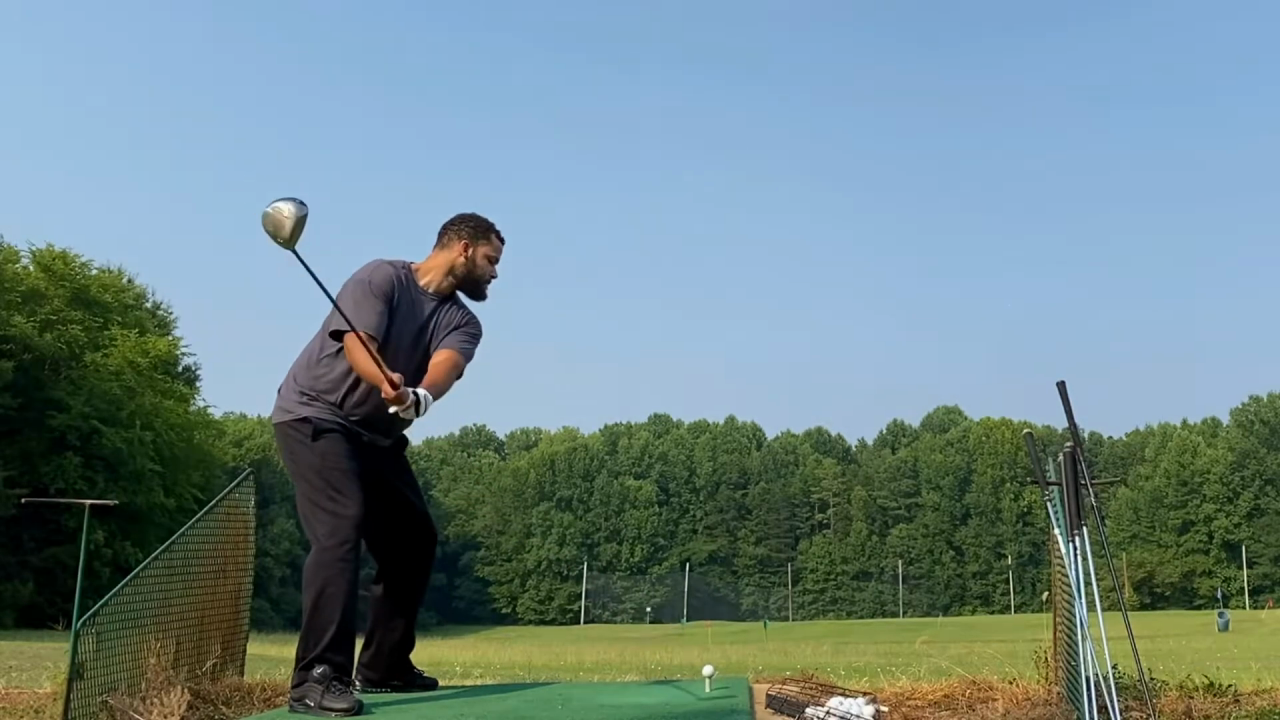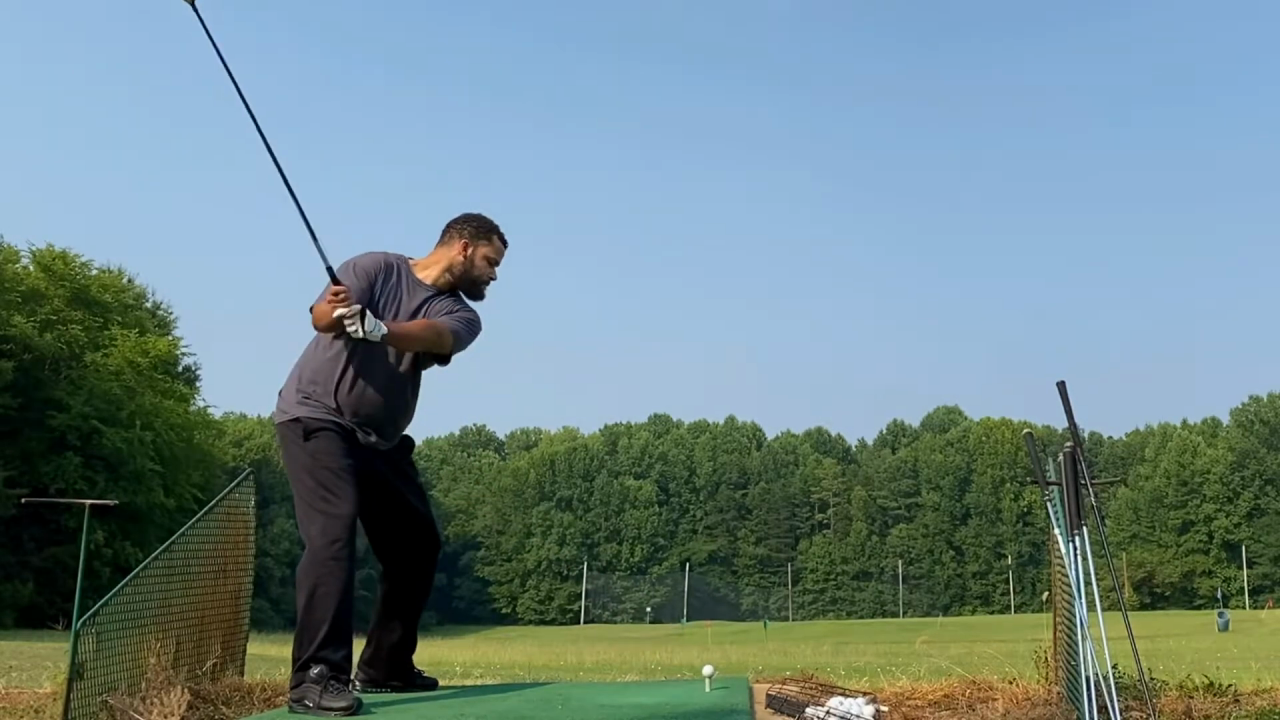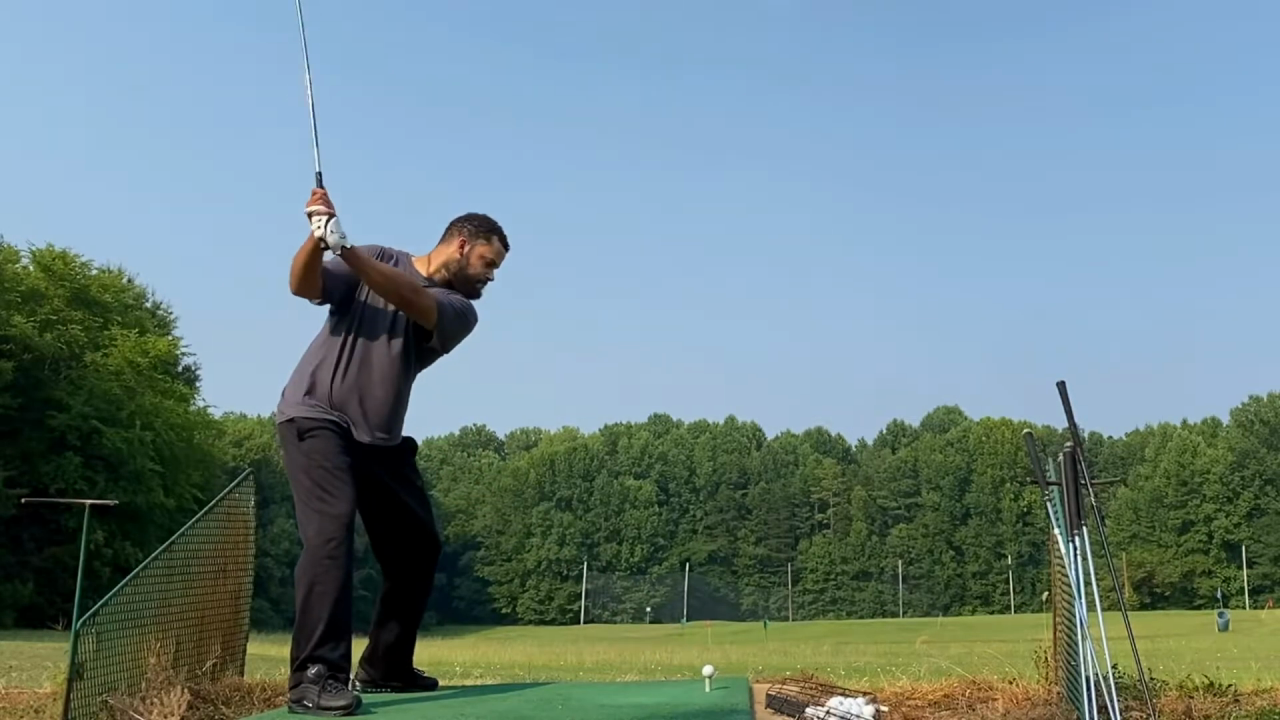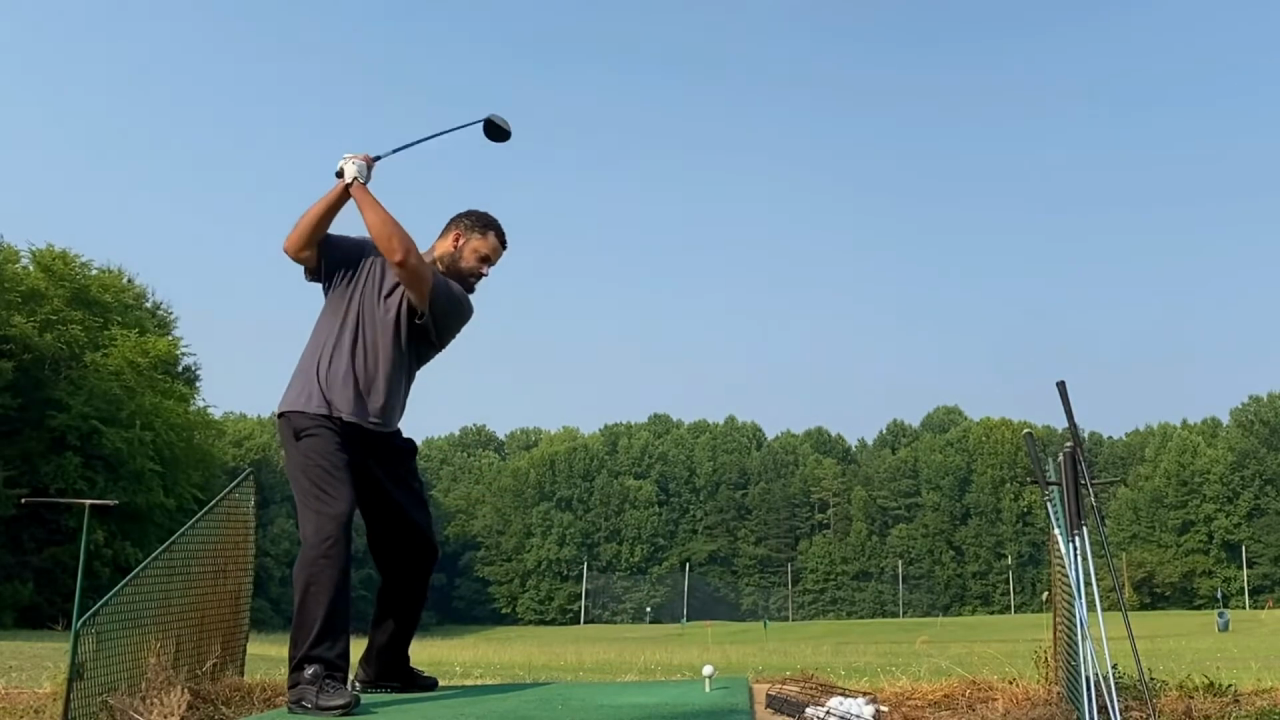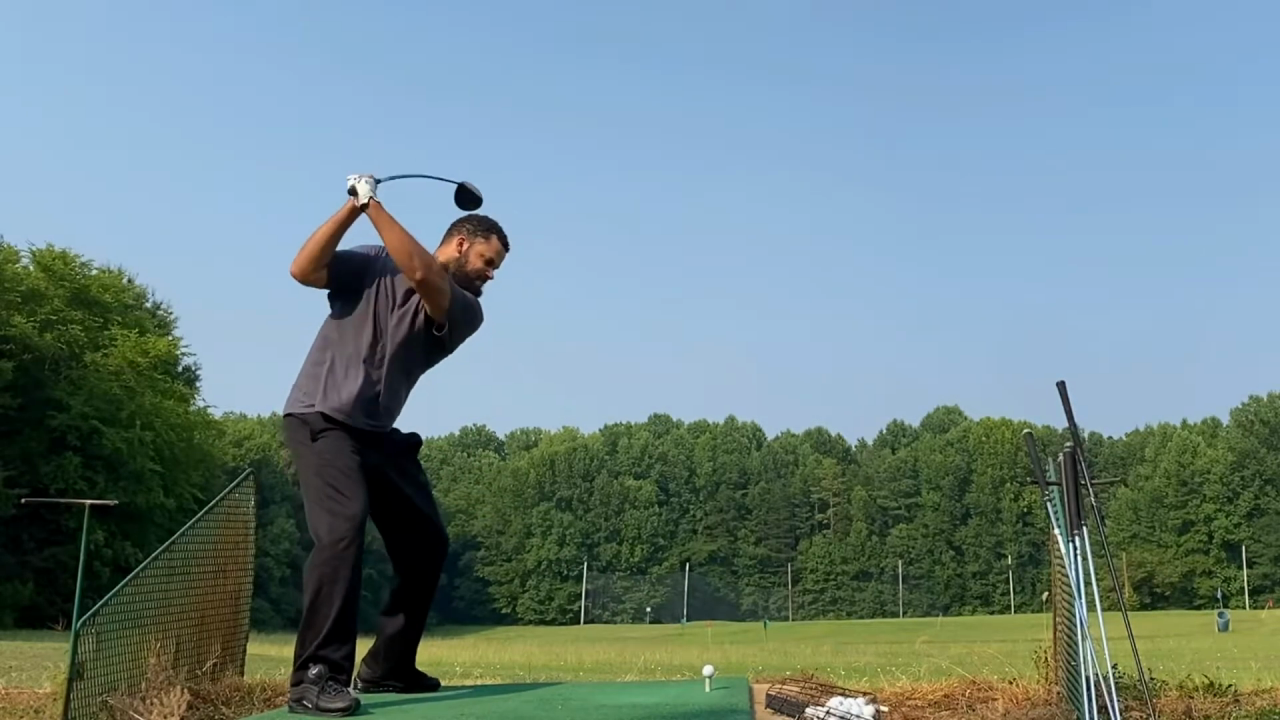
dt=0.5s
person 1, frame 1
left shoulder: (463, 323)
right shoulder: (381, 278)
left elbow: (445, 366)
right elbow: (357, 346)
left wrist: (421, 395)
right wrist: (387, 384)
left hip: (377, 434)
right hip: (314, 417)
left knee: (414, 541)
right knee: (341, 529)
left ankle: (383, 665)
right ankle: (317, 677)
person 1, frame 2
left shoulder: (462, 318)
right shoulder: (376, 268)
left elbow: (429, 336)
right elbow: (322, 318)
left wrist: (376, 328)
right wrist: (334, 311)
left hip: (381, 438)
right hip: (315, 419)
left knee: (418, 545)
right knee: (334, 530)
left ankle: (384, 666)
right ankle: (315, 677)
person 1, frame 3
left shoulder: (460, 311)
right shoulder: (374, 257)
left elbow: (409, 298)
right elbow: (304, 286)
left wrist: (344, 248)
right wrist: (317, 239)
left hip: (381, 437)
right hip: (316, 418)
left knee: (418, 546)
right knee: (332, 528)
left ankle: (384, 665)
right ankle: (314, 677)
person 1, frame 4
left shoulder: (455, 307)
right shoulder: (359, 258)
left elbow: (402, 257)
right elbow: (296, 246)
left wrist: (361, 186)
right wrist: (344, 187)
left hip: (379, 433)
right hip: (315, 417)
left knee: (414, 548)
right knee: (329, 528)
left ankle: (384, 666)
person 1, frame 5
left shoulder: (466, 311)
right shoulder: (370, 265)
left elbow: (422, 275)
right elbow: (304, 270)
left wrist: (375, 205)
right wrist: (355, 204)
left hip: (379, 431)
right hip: (321, 417)
left knee: (426, 544)
right knee: (343, 528)
left ankle: (387, 665)
right ankle: (316, 677)
